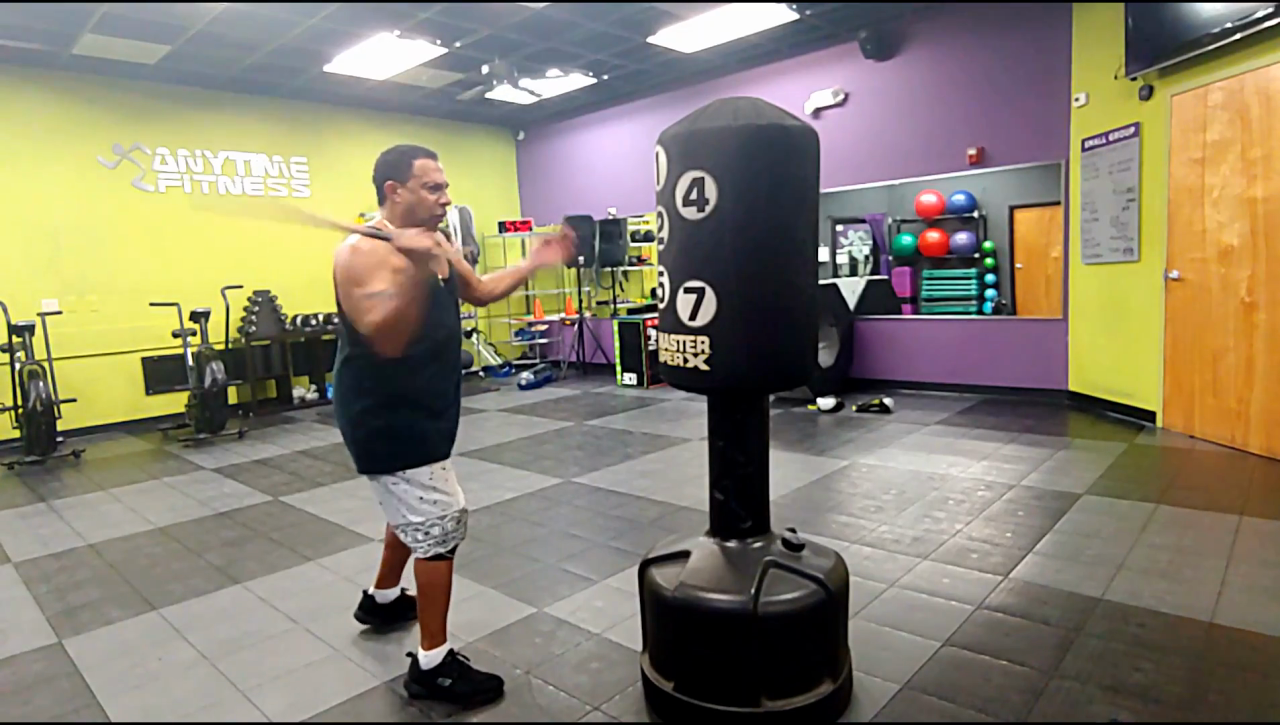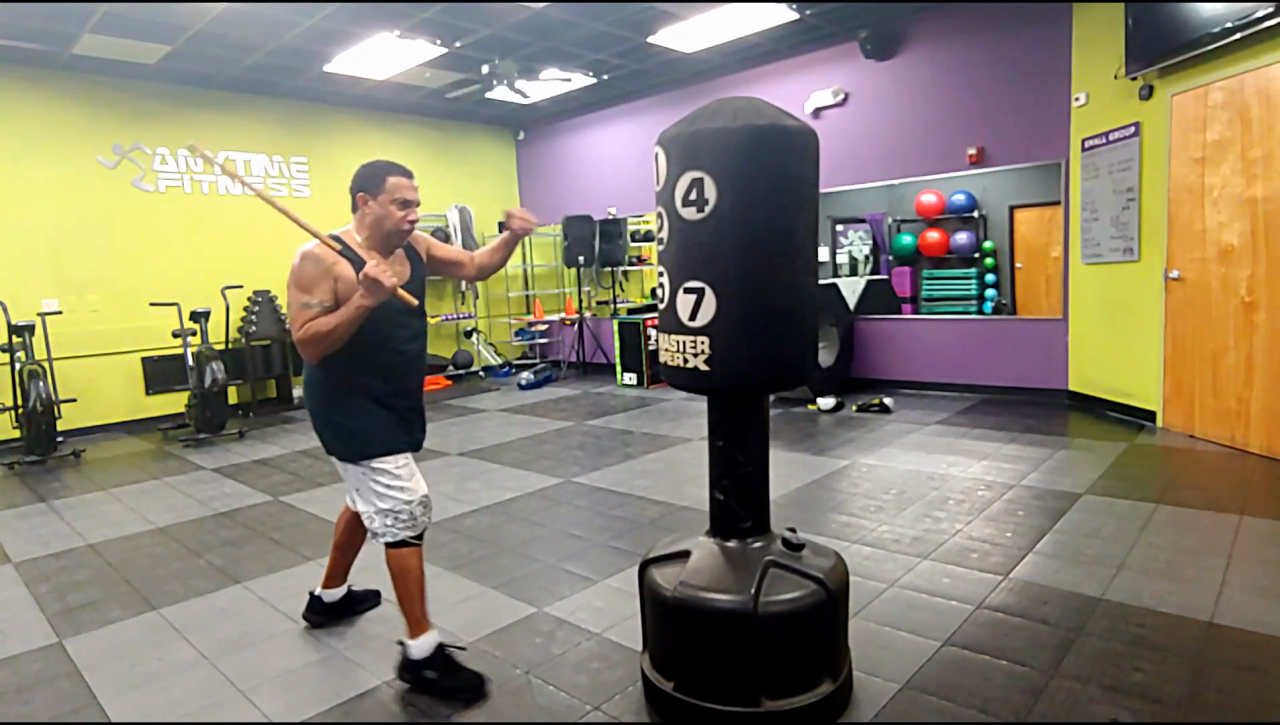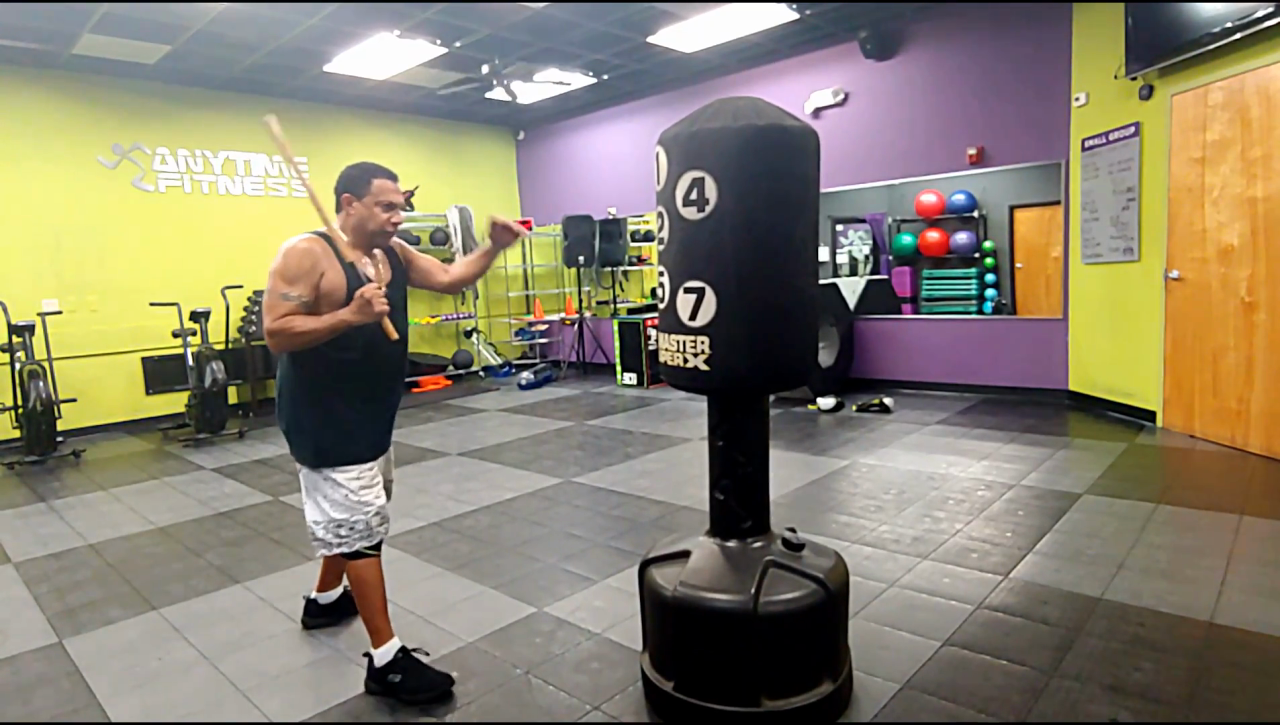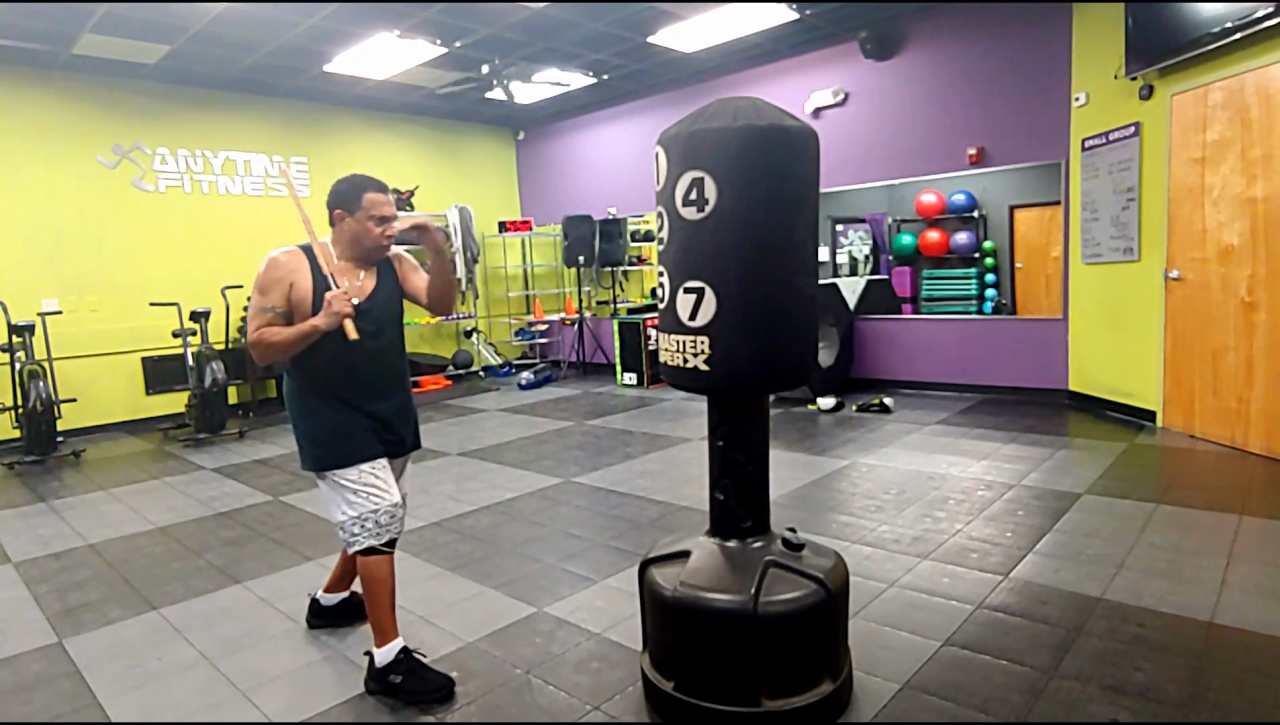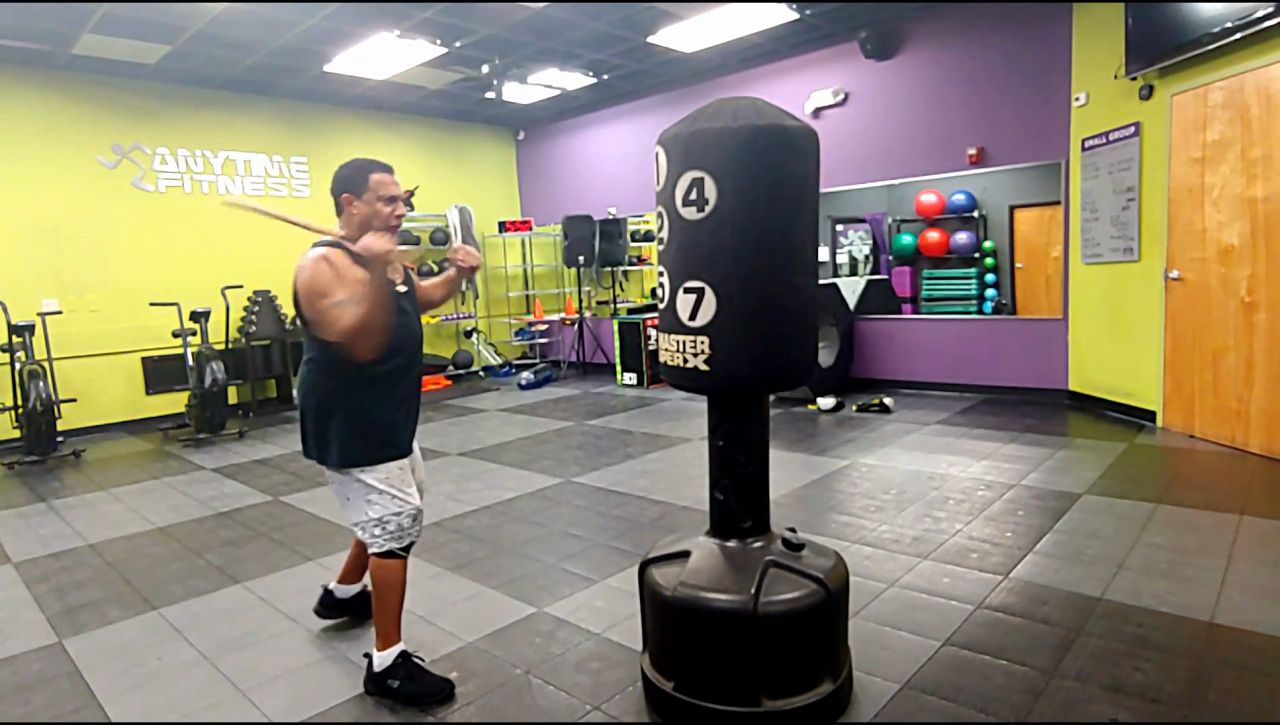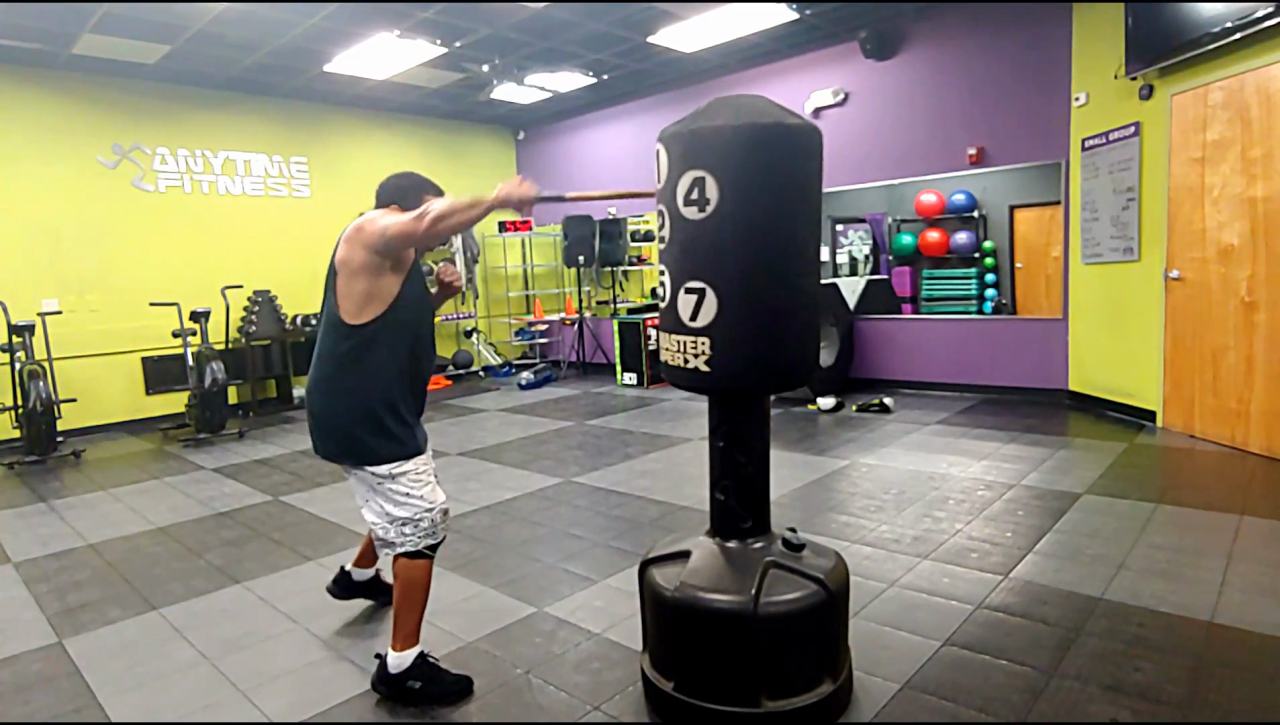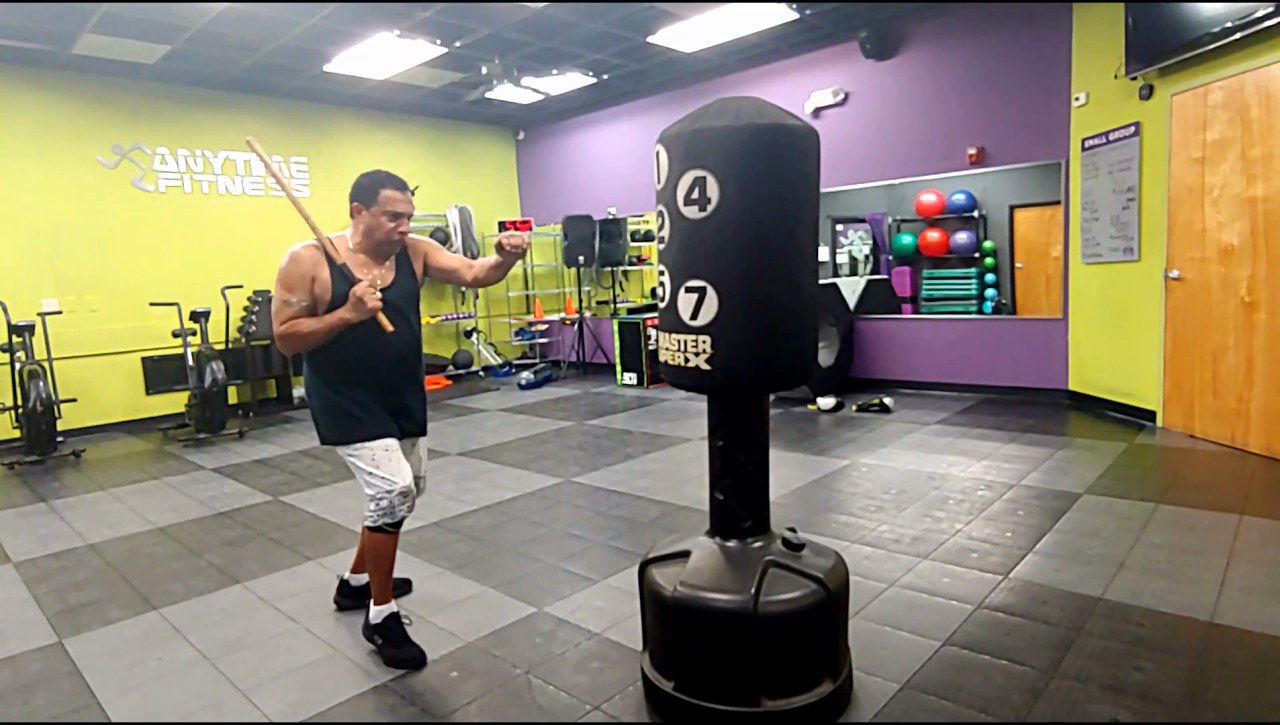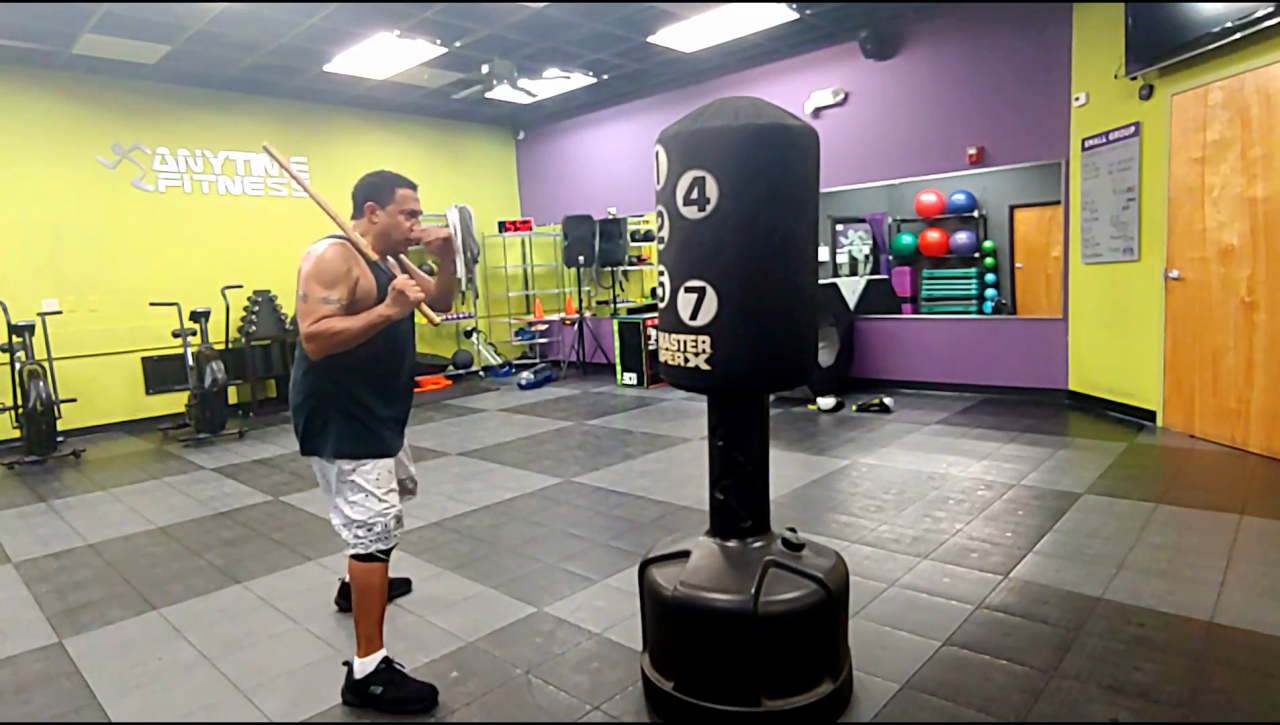
dt=0.4s
person 1, frame 1
left shoulder: (428, 243)
right shoulder: (368, 254)
left elbow: (477, 287)
right elbow: (389, 342)
left wrist: (536, 262)
right wrist: (413, 274)
left hip: (417, 410)
right hip: (385, 418)
left knee: (415, 509)
right knee: (438, 521)
left ankle: (382, 597)
right ankle: (432, 664)
person 1, frame 2
left shoulder: (415, 247)
right shoulder: (320, 258)
left elbow: (478, 268)
right elbow: (308, 345)
left wrist: (510, 237)
right wrist: (363, 301)
left hip: (390, 404)
right hip: (351, 407)
left knee: (371, 499)
right knee: (404, 510)
left ankle: (328, 596)
right ankle: (420, 651)
person 1, frame 3
left shoulder: (392, 253)
right shoulder: (304, 254)
left elbow: (449, 278)
right elbow: (276, 334)
left wrist: (493, 246)
right wrist: (351, 315)
left hip: (368, 411)
right hip: (322, 415)
left knee: (354, 515)
right knee: (360, 523)
left ankle: (324, 598)
right ankle: (387, 660)
person 1, frame 4
left shoulder: (394, 261)
right shoulder: (284, 267)
left elbow: (440, 303)
right elbow: (262, 348)
left wrist: (436, 246)
right wrist: (322, 319)
left hip: (391, 417)
right hip: (333, 423)
left knee: (370, 520)
right knee: (376, 523)
left ankle: (335, 598)
right ankle: (389, 660)
person 1, frame 5
left shoulder: (383, 259)
right shoulder: (323, 265)
left elbow: (419, 299)
right elbow: (361, 344)
left wrist: (461, 272)
right wrist: (378, 278)
left hip: (383, 412)
right hip: (352, 417)
left knee: (396, 504)
right knee: (395, 522)
left ankle: (347, 591)
right ankle: (388, 663)
person 1, frame 6
left shoulder: (400, 255)
right shoulder: (368, 232)
left elbow: (411, 318)
right elbow: (422, 222)
left wrist: (444, 280)
right wrist: (498, 198)
left hip: (382, 409)
right hip: (361, 417)
left knee: (403, 502)
right knee: (419, 519)
left ankle: (358, 574)
right ankle: (402, 666)
person 1, frame 7
left shoulder: (415, 251)
right shoulder: (306, 260)
left elbow: (476, 274)
right elbow: (286, 339)
left wrist: (506, 258)
right wrist: (350, 313)
left hip: (404, 400)
right hip: (348, 405)
left knee: (394, 496)
right knee: (392, 493)
left ankle: (358, 581)
right ankle: (381, 615)
person 1, frame 8
left shoulder: (387, 261)
right shoulder: (329, 258)
left elbow: (436, 300)
right elbow: (315, 340)
left wrist: (445, 258)
right wrist: (388, 308)
left hip: (377, 412)
right hip: (338, 417)
left knee: (395, 489)
right knee: (375, 523)
left ankle: (361, 587)
right ankle: (368, 671)
